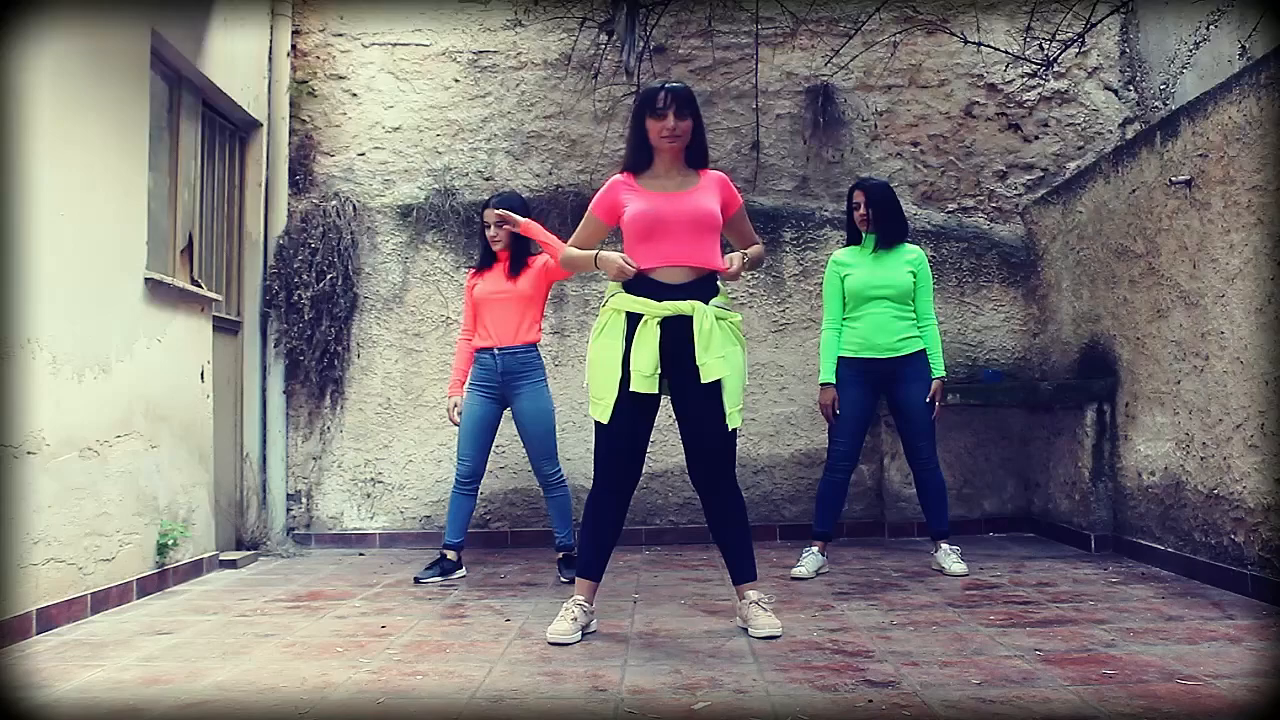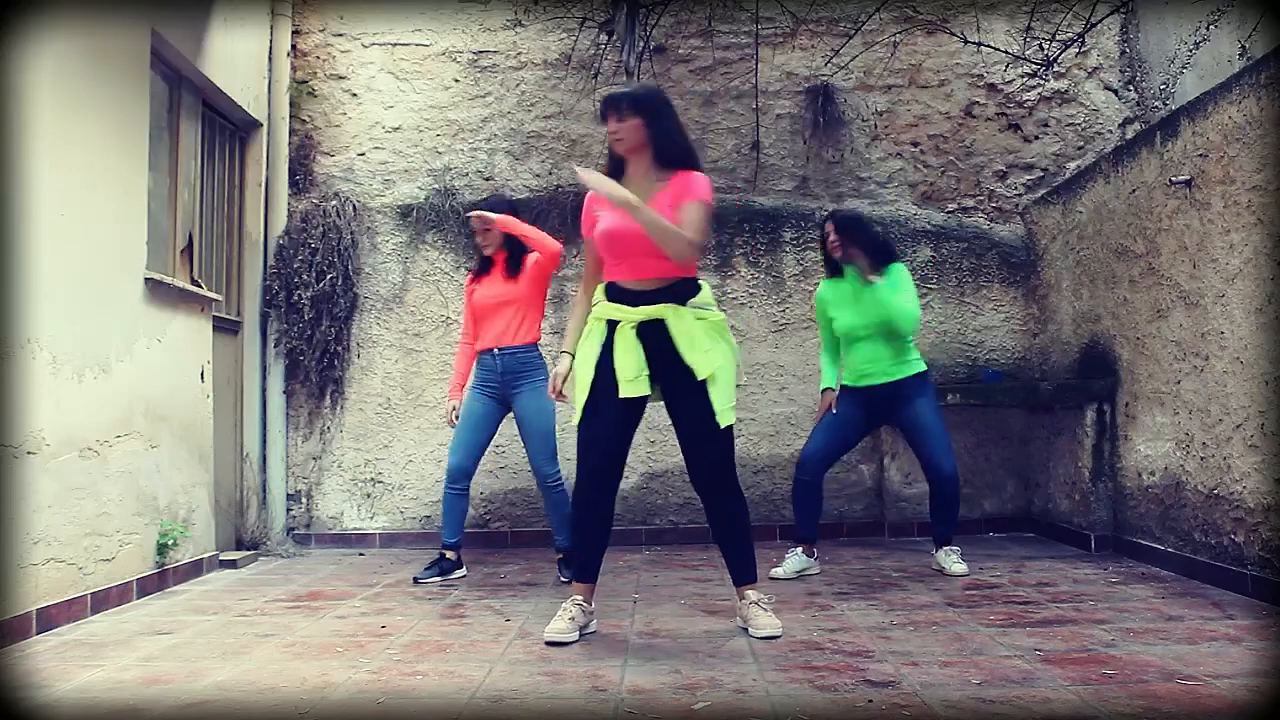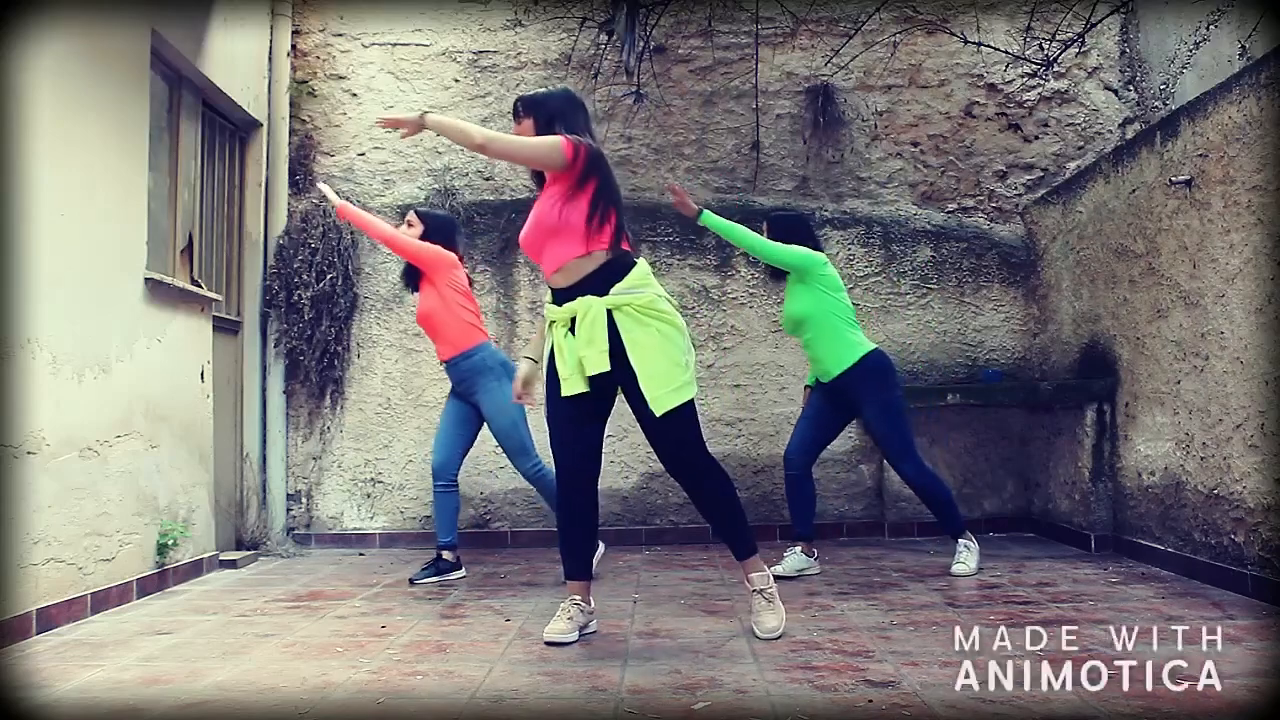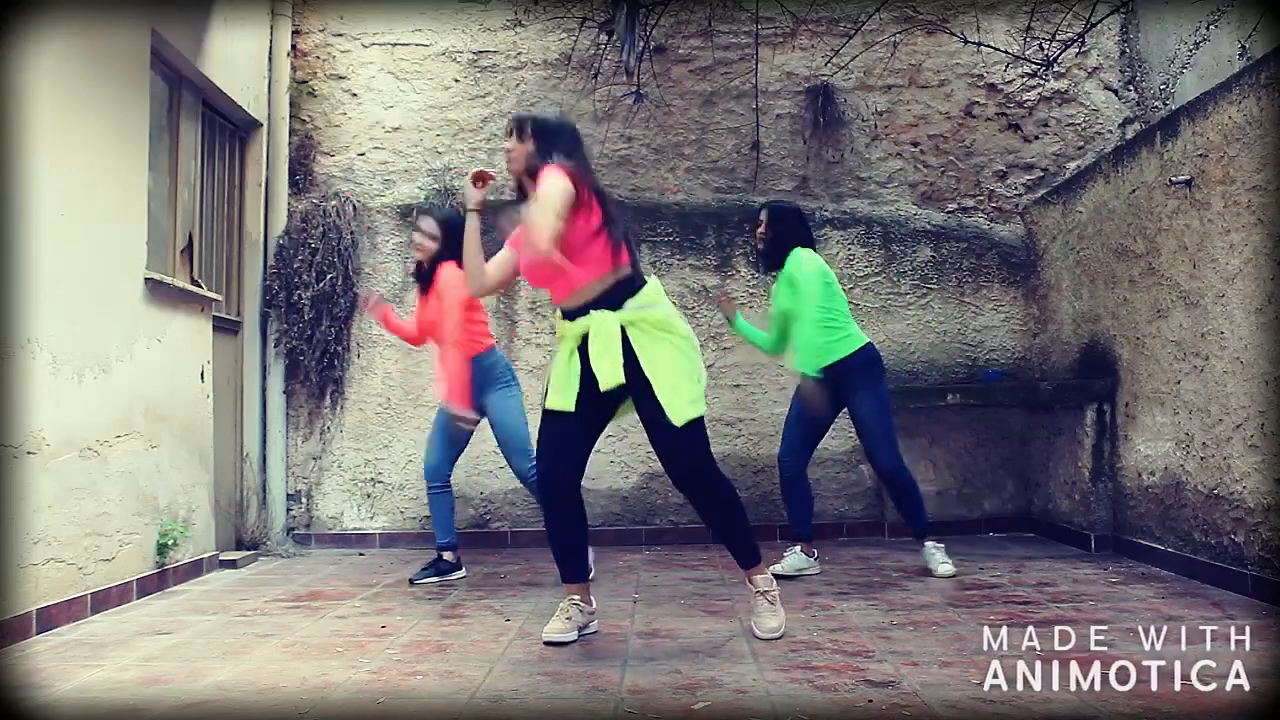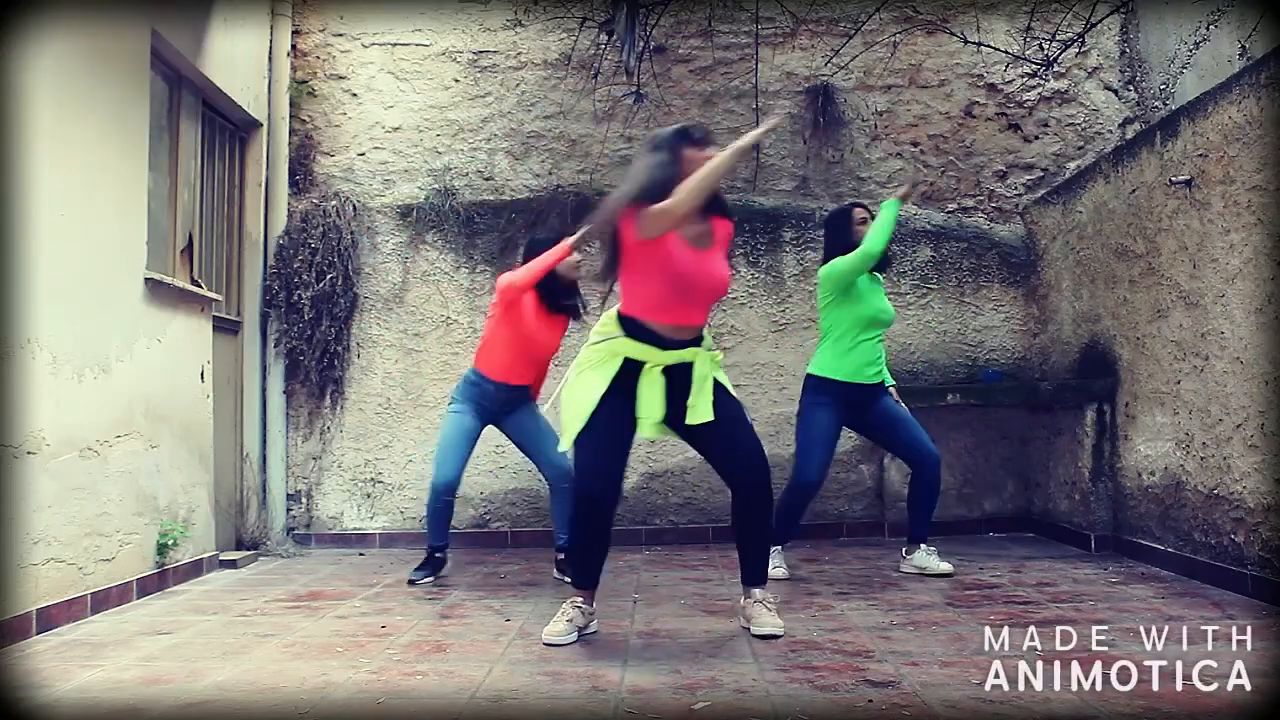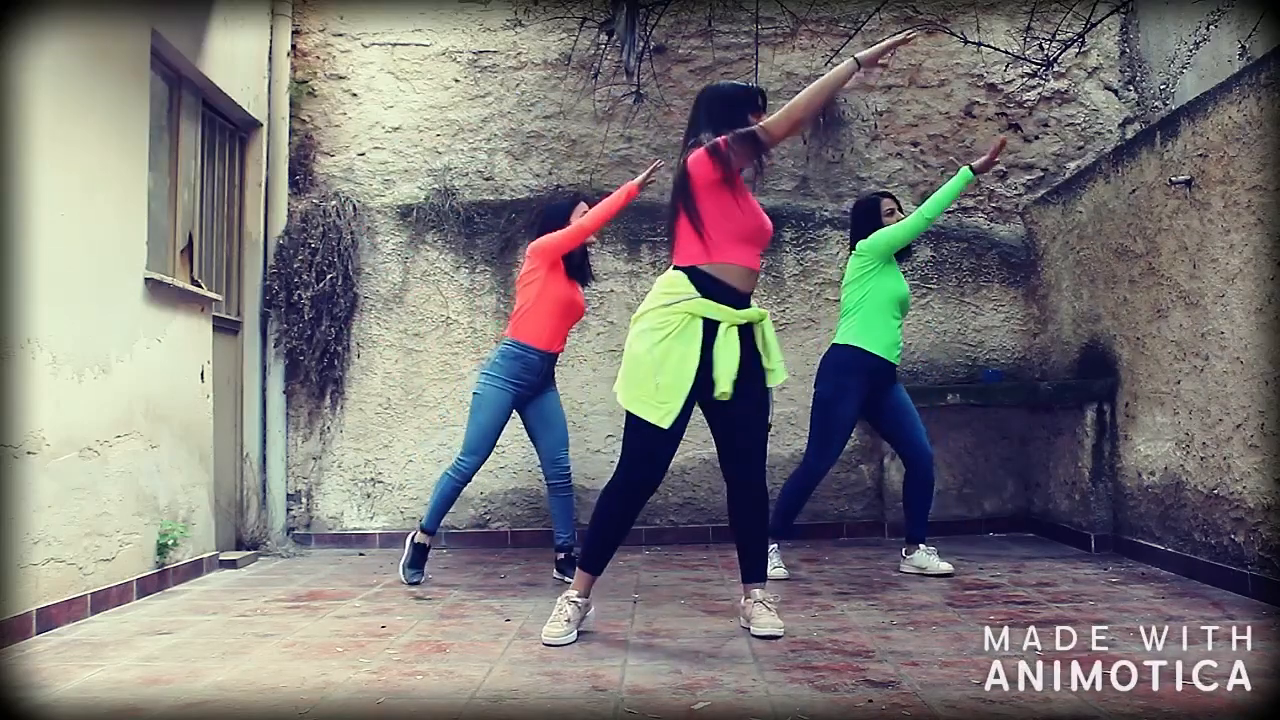
dt=0.5s
person 1, frame 1
left shoulder: (717, 185)
right shoulder: (620, 188)
left elbow: (754, 246)
right elbow: (568, 254)
left wrist: (740, 260)
right wrist: (602, 259)
left hip: (701, 329)
right hip: (633, 328)
left knee: (715, 469)
right knee: (614, 470)
left ankle: (748, 594)
right ankle: (582, 600)
person 1, frame 2
left shoulder: (689, 184)
right shoulder: (599, 195)
left elbow: (687, 247)
right elbow: (589, 283)
left wrist: (628, 198)
right wrist: (568, 352)
left hip: (683, 332)
right hip: (617, 334)
left knee: (714, 471)
right knee: (595, 473)
left ankle: (749, 595)
right ankle: (580, 602)
person 1, frame 3
left shoulder: (573, 154)
right shoulder: (547, 197)
left elbow: (484, 141)
left wrist: (426, 118)
right wrist: (532, 357)
left hip: (626, 317)
right hip: (573, 332)
left knee: (685, 455)
right knee: (573, 474)
left ankle: (756, 575)
right ankle: (578, 601)
person 1, frame 4
left shoulder: (554, 179)
right shoulder: (521, 236)
left elbow: (543, 226)
right elbow: (477, 286)
right wrist: (474, 211)
left hip: (636, 334)
right hip: (582, 349)
left knee: (691, 467)
right knee: (553, 475)
left ankle: (759, 580)
right ankle: (579, 601)
person 1, frame 5
left shoulder: (719, 228)
right shoulder: (642, 216)
right elbow: (675, 210)
right wrist: (740, 147)
left hip: (691, 366)
right hip: (625, 363)
left knee: (752, 473)
right knee: (593, 489)
left ankle: (755, 595)
right ankle: (581, 602)
person 1, frame 6
left shoulder: (727, 181)
right shoulder: (707, 160)
right elbow: (791, 119)
right wrist: (858, 61)
left hip: (733, 331)
right hip: (685, 323)
left knee: (747, 469)
right knee: (640, 470)
left ankle: (754, 595)
right ankle: (578, 595)
person 2, frame 1
left shoulder: (913, 256)
right shoulder: (841, 260)
left elbow: (927, 319)
right elbow: (831, 323)
left wrist: (938, 373)
right wrist: (827, 379)
left hip: (908, 365)
right hip: (855, 368)
left knee: (924, 458)
right knee: (840, 459)
left ankle: (942, 546)
right ankle: (818, 549)
person 2, frame 2
left shoulder: (893, 273)
right shoulder: (826, 292)
left elbow: (908, 325)
left wrist: (871, 277)
right wrist: (828, 386)
left hip: (909, 386)
right hip: (856, 394)
left knee: (944, 470)
right knee: (809, 462)
left ankle: (944, 547)
right ankle: (805, 552)
person 2, frame 3
left shoulder: (812, 262)
right shoulder: (796, 284)
left elbow: (755, 246)
left wrist: (699, 214)
right wrist: (810, 382)
left hip: (868, 375)
right hip: (832, 387)
left knee: (908, 466)
right knee: (795, 460)
left ankle: (962, 539)
right ankle: (805, 552)
person 2, frame 4
left shoulder: (803, 261)
right shoulder: (781, 283)
left elbow: (811, 314)
right elbow: (772, 345)
left wrist: (804, 370)
right wrist: (735, 319)
left hip: (855, 368)
right hip: (817, 379)
left knee: (886, 462)
right knee: (790, 461)
left ankle: (926, 544)
right ankle: (804, 551)
person 2, frame 5
left shoulder: (876, 279)
right shoulder: (834, 273)
right elbow: (871, 250)
left wrist: (887, 383)
right wrist: (893, 203)
left hip: (871, 393)
right hip: (826, 391)
left knee: (928, 459)
right knee: (807, 477)
left ankle: (915, 550)
right ankle: (776, 549)
person 2, frame 6
left shoulder: (886, 267)
right shoulder: (868, 250)
right elbow: (923, 217)
right wrist: (972, 170)
left hip: (883, 376)
right hip: (847, 367)
left knee: (921, 458)
right knee: (818, 462)
left ankle: (914, 550)
right ankle: (772, 545)
person 3, frame 1
left shoulder: (539, 267)
right shoulder: (477, 275)
right elbow: (467, 335)
right wrist: (455, 387)
left hip: (526, 371)
right hip: (484, 374)
left knee: (547, 470)
right knee: (466, 472)
left ankle: (567, 553)
right ankle: (451, 557)
person 3, frame 2
left shoulder: (534, 266)
right shoulder: (477, 279)
left elbow: (555, 251)
right elbow: (469, 339)
left wrist: (502, 220)
right wrist: (455, 391)
left hip: (526, 372)
right hip: (486, 378)
left knee: (546, 472)
right knee: (458, 467)
left ankle: (567, 555)
right ankle: (450, 557)
person 3, frame 3
left shoulder: (442, 261)
right shoulder: (430, 282)
left elbow: (386, 234)
left wrist: (338, 203)
left hip: (486, 373)
right hip: (463, 384)
left knee: (529, 465)
right knee: (442, 469)
right ankle: (448, 557)
person 3, frame 4
left shoulder: (449, 274)
right shoulder: (429, 281)
left elbow: (452, 334)
right elbow: (418, 337)
left wrist: (453, 394)
right wrist: (383, 316)
left hip: (491, 378)
right hip: (461, 386)
left knee: (525, 468)
right knee: (434, 469)
right ankle: (449, 558)
person 3, frame 5
left shoulder: (563, 312)
right shoulder: (513, 289)
right elbow: (518, 282)
left wrist: (533, 396)
right wrist: (566, 246)
left hip: (518, 402)
right hip: (474, 396)
left knee: (562, 470)
right knee: (444, 481)
left ankle: (566, 557)
right ankle: (436, 554)
person 3, frame 6
left shoulder: (571, 276)
right shoulder: (541, 251)
right elbow: (588, 226)
right wrist: (634, 188)
left hip: (543, 377)
right hip: (510, 367)
left knee: (559, 470)
right knee: (468, 462)
left ankle: (566, 557)
right ankle: (422, 537)
